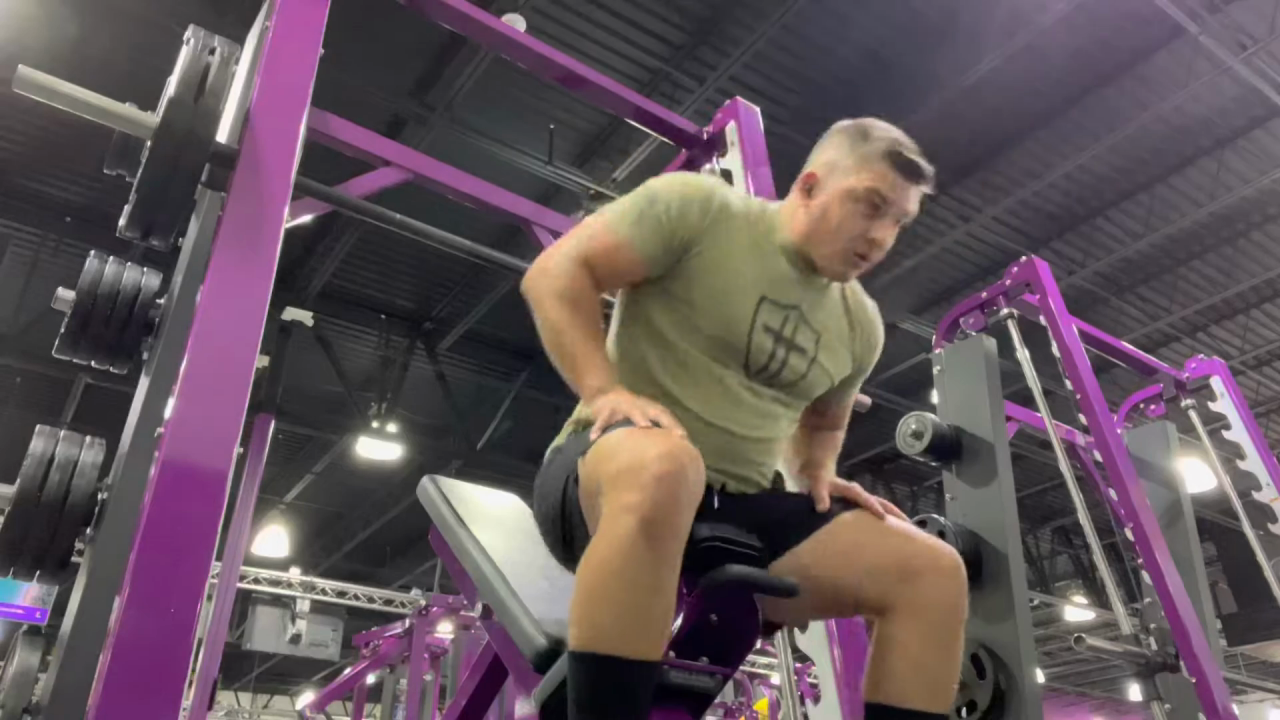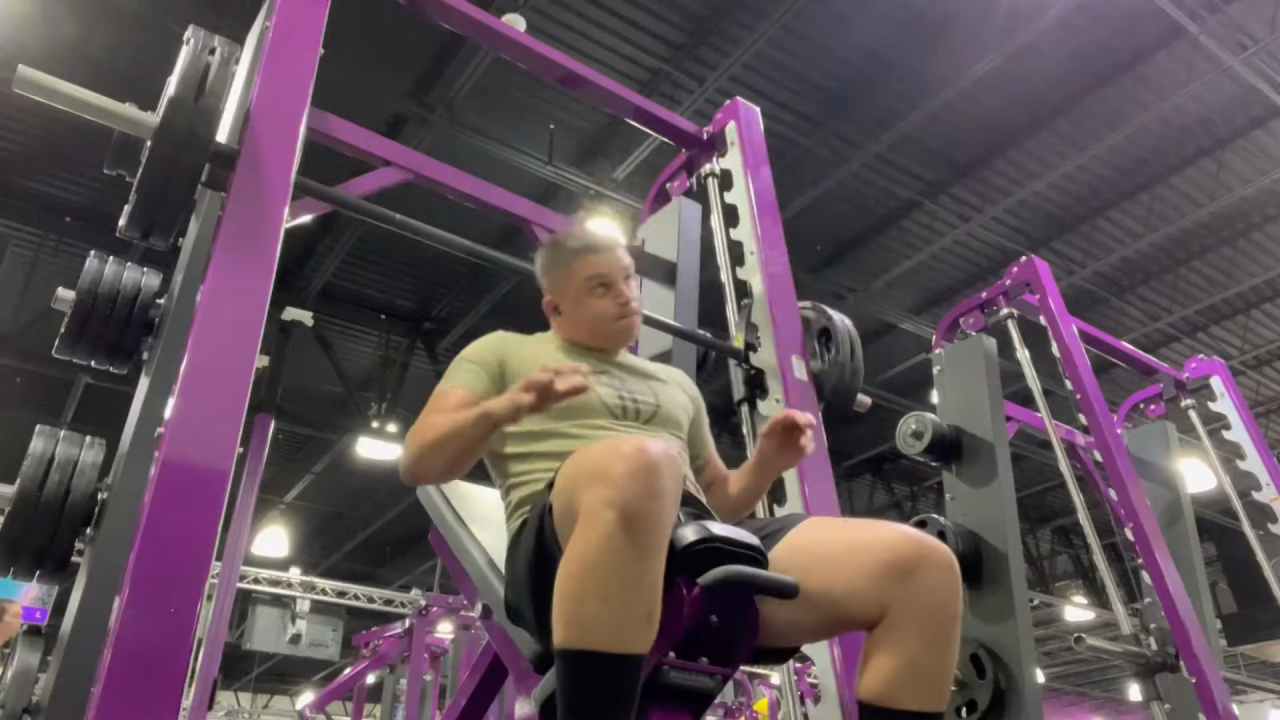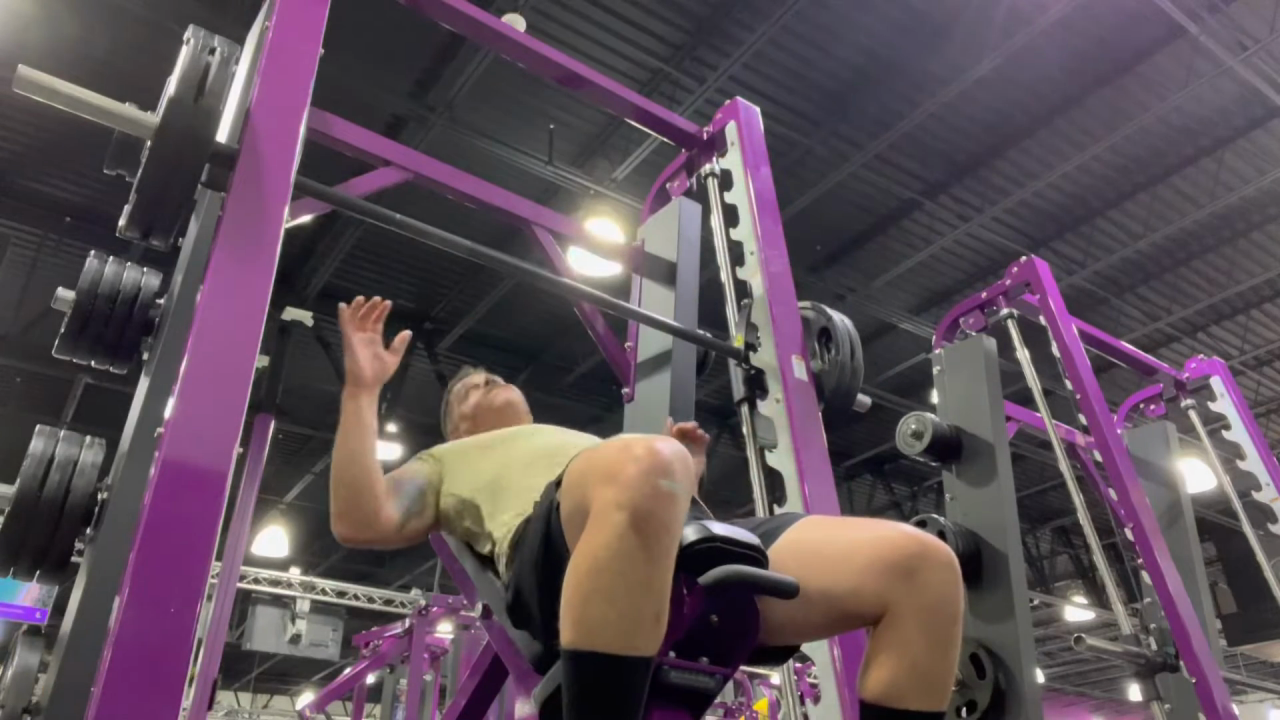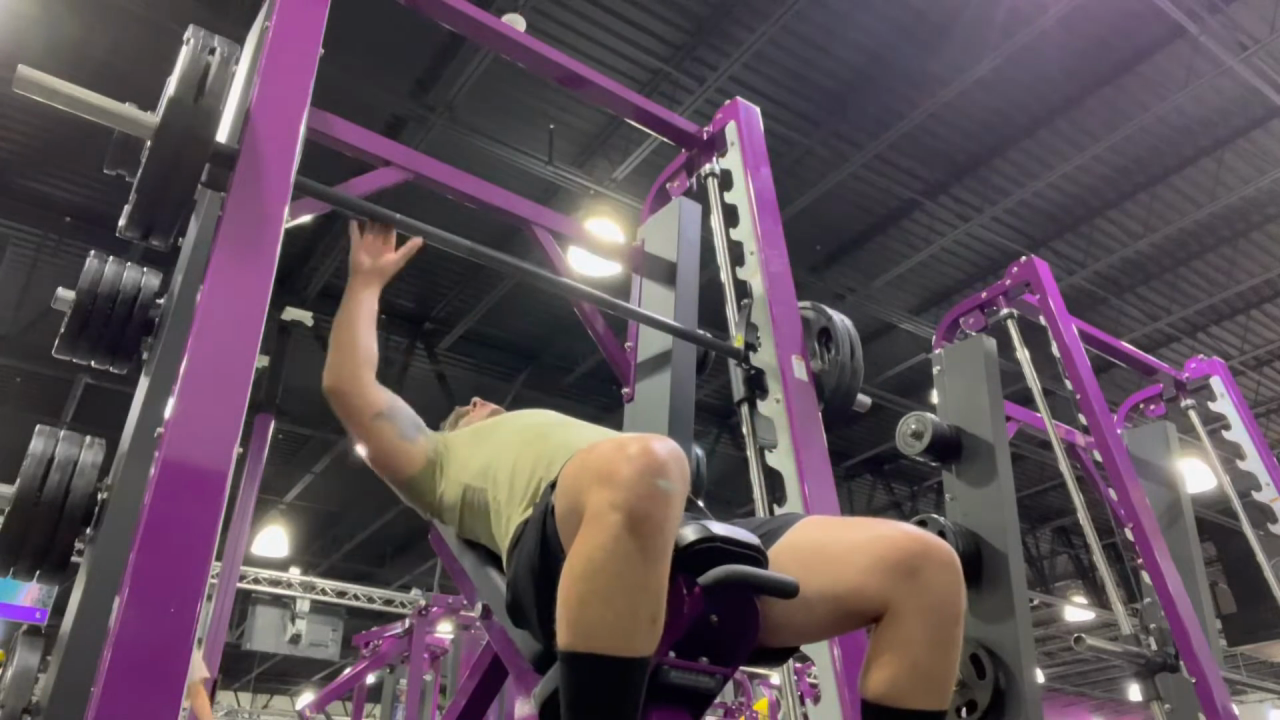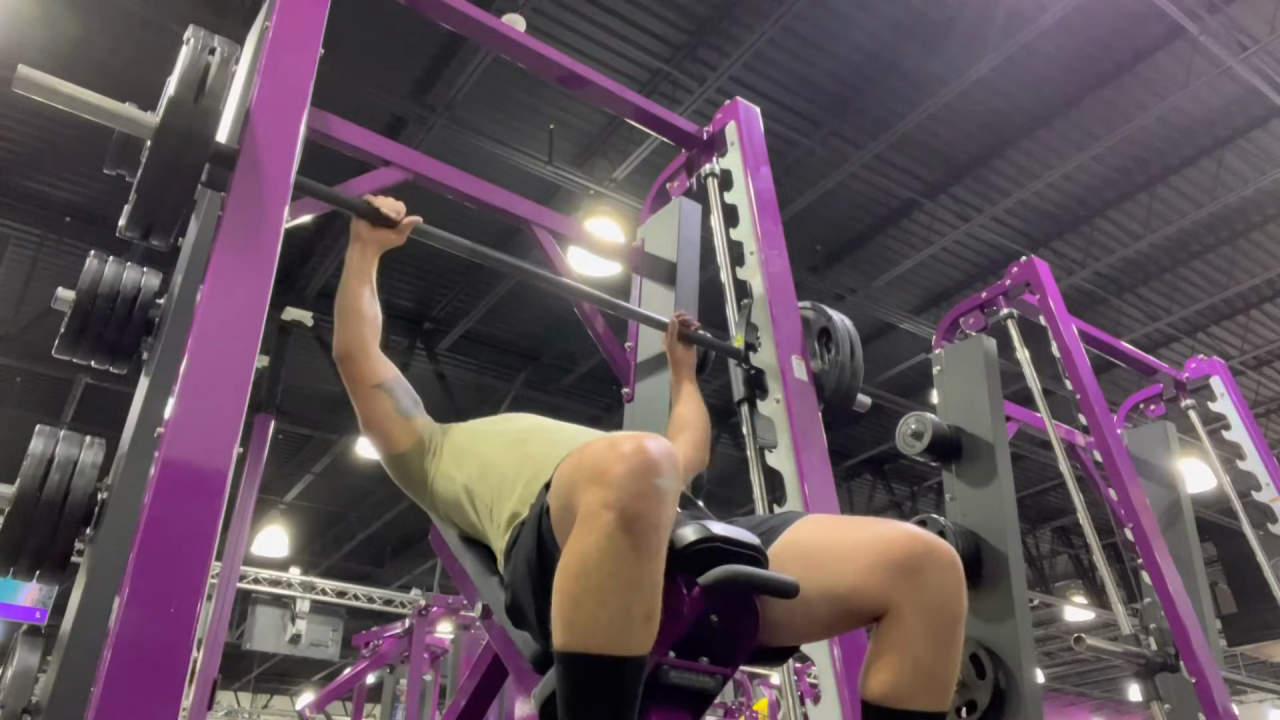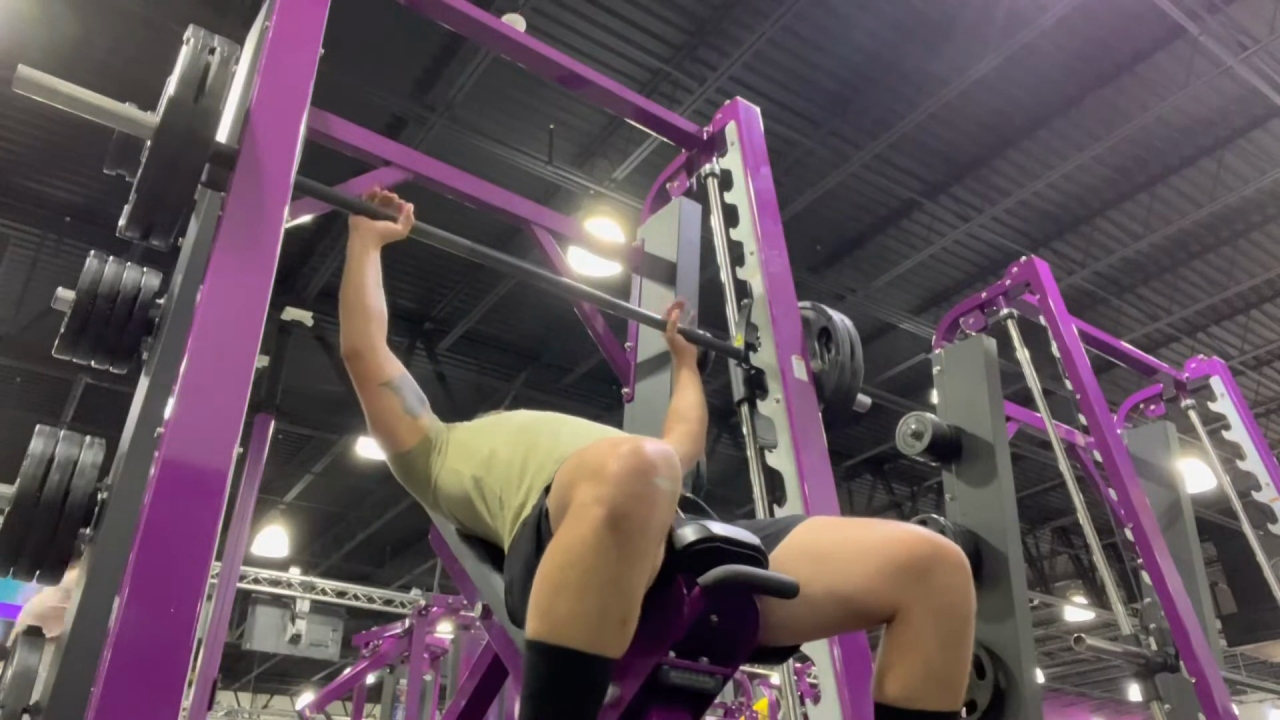
dt=0.7s
person 1, frame 1
left shoulder: (859, 325)
right shoulder: (698, 209)
right elbow: (557, 271)
left wrist: (819, 474)
right wrist: (606, 391)
left hip: (739, 519)
right hip: (614, 492)
left knee: (932, 572)
right knee: (662, 467)
person 1, frame 2
left shoulder: (676, 384)
right shoulder: (504, 354)
right elbow: (420, 457)
left wrist: (764, 466)
right wrist: (508, 407)
right hip: (571, 550)
left knee: (922, 566)
right knee: (638, 464)
person 1, frame 3
left shoulder: (583, 437)
right shoulder: (448, 465)
right elbow: (358, 524)
left wrist: (686, 474)
right wrist: (362, 388)
right hip: (563, 550)
left knee: (923, 566)
right knee: (646, 467)
person 1, frame 4
right shoulder: (442, 460)
right elbow: (347, 387)
right wrist: (366, 281)
right hip: (571, 548)
left knee: (924, 565)
right knee: (643, 467)
person 1, frame 5
left shoulder: (613, 475)
right shoulder: (437, 449)
left elbow: (692, 454)
right elbow: (355, 353)
left wrist: (682, 370)
right wrist: (366, 247)
right hip: (556, 550)
left knee: (924, 565)
right knee: (634, 468)
person 1, frame 6
left shoulder: (603, 461)
right shoulder: (440, 449)
left elbow: (685, 442)
right elbow: (363, 350)
left wrist: (685, 360)
right wrist: (366, 241)
right hip: (581, 549)
left knee: (934, 568)
right knee: (630, 470)
